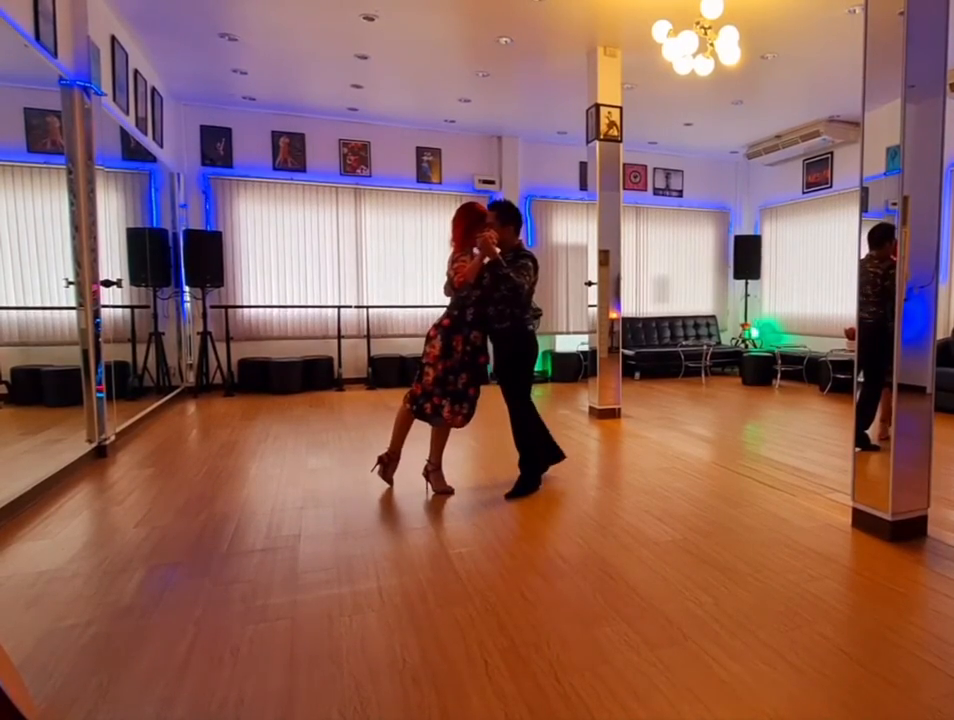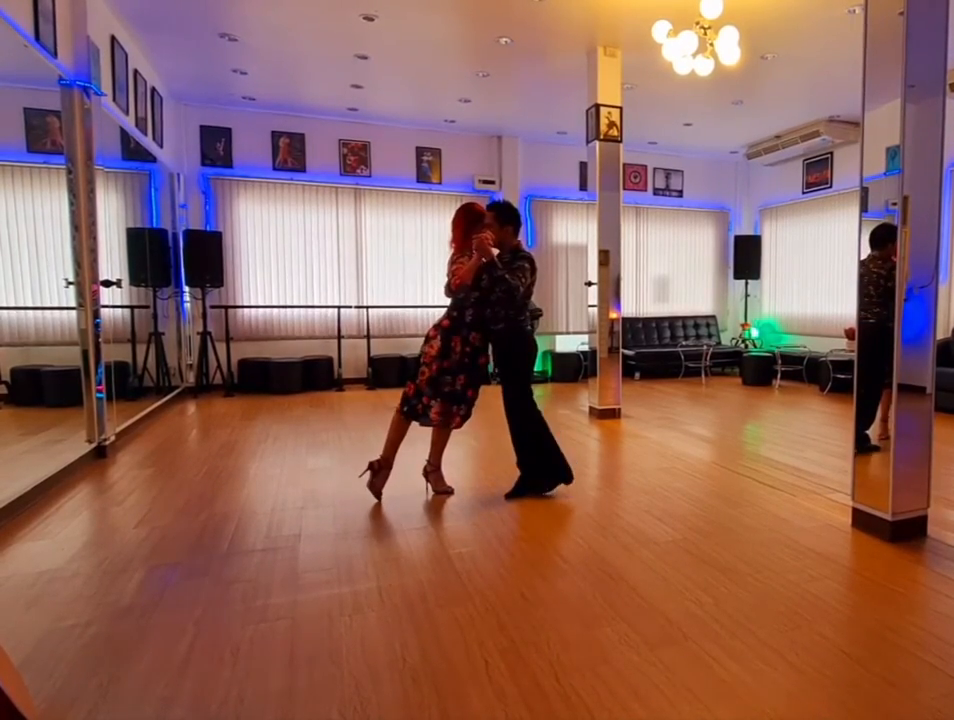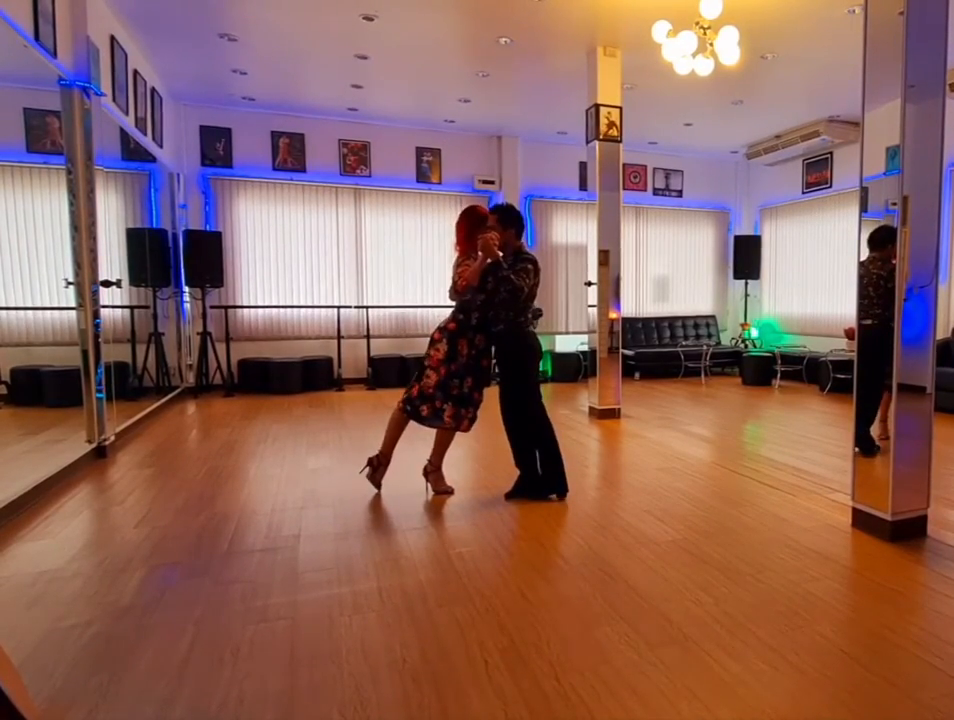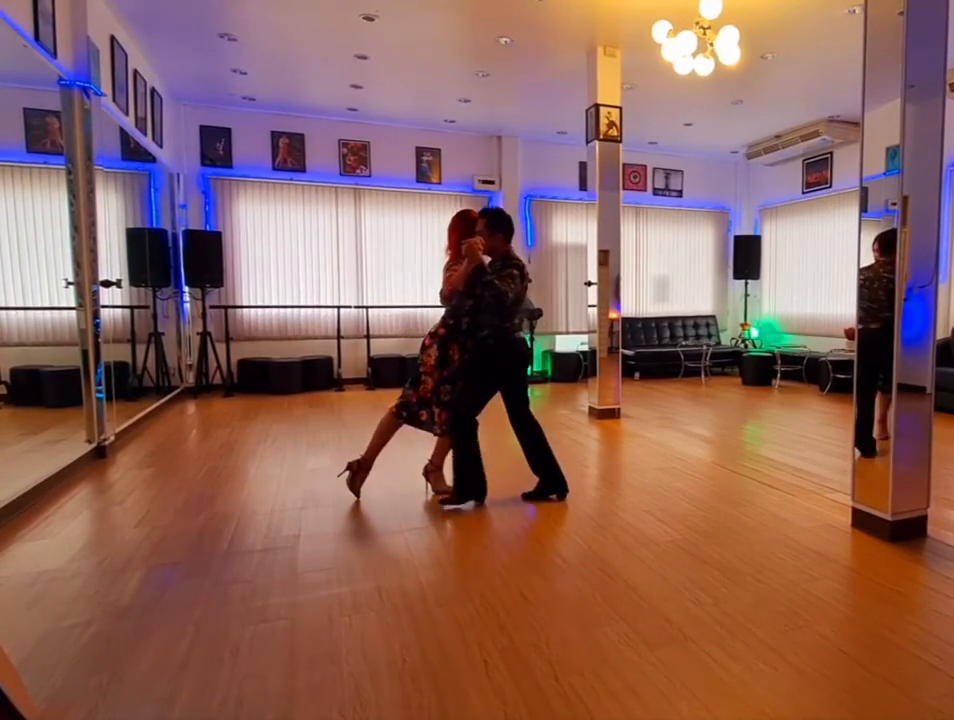
dt=0.5s
person 1, frame 1
left shoulder: (524, 259)
right shoulder: (499, 259)
left elbow: (518, 290)
right elbow: (488, 294)
left wrist: (493, 258)
left hip: (518, 341)
right hip: (504, 340)
left knee: (519, 406)
right knee: (519, 404)
left ankle: (530, 474)
right ankle: (545, 454)
person 1, frame 2
left shoulder: (521, 260)
right shoulder: (502, 259)
left elbow: (513, 292)
right elbow: (490, 295)
left wrist: (489, 260)
left hip: (515, 342)
right hip: (505, 342)
left knee: (519, 409)
right knee: (521, 408)
left ankle: (538, 473)
right ankle: (544, 471)
person 1, frame 3
left shoulder: (524, 262)
right shoulder: (506, 262)
left elbow: (516, 293)
right elbow: (494, 297)
left wrist: (495, 259)
left hip: (518, 346)
right hip: (510, 345)
left knee: (523, 414)
right knee: (523, 413)
left ankle: (541, 479)
right ankle: (531, 477)
person 1, frame 4
left shoulder: (511, 267)
right shoulder: (496, 266)
left elbow: (502, 298)
right elbow: (482, 301)
left wrist: (480, 265)
left hip: (504, 352)
right hip: (495, 351)
left knee: (461, 415)
right knee: (521, 417)
person 2, frame 1
left shoulder: (471, 258)
right shoulder: (463, 258)
right elbow: (461, 283)
right wrist: (484, 255)
left hip: (465, 339)
right hip: (451, 337)
left knee: (448, 403)
right knee: (425, 398)
left ankle: (434, 467)
right ankle: (392, 456)
person 2, frame 2
left shoulder: (475, 259)
right shoulder: (463, 258)
right elbow: (457, 285)
right wrist: (479, 256)
left hip: (468, 342)
right hip: (451, 338)
left knee: (448, 405)
right knee: (417, 398)
left ankle: (434, 468)
right ankle: (385, 463)
person 2, frame 3
left shoulder: (478, 261)
right shoulder: (468, 261)
right elbow: (463, 288)
right wrist: (485, 258)
left hip: (472, 344)
right hip: (455, 341)
left knee: (455, 408)
right knee: (419, 399)
left ankle: (434, 468)
right ankle: (383, 459)
person 2, frame 4
left shoulder: (472, 266)
right shoulder: (457, 264)
right elbow: (448, 294)
right wrist: (470, 263)
left hip: (463, 348)
right hip: (447, 346)
left knee: (453, 413)
right knee: (410, 405)
left ankle: (435, 469)
right ankle: (365, 463)
person 3, frame 1
left shoulder: (861, 265)
right shoulder: (890, 268)
right elbow: (897, 298)
left hip: (859, 327)
right hip: (877, 330)
right knee: (874, 383)
right ankle: (858, 432)
person 3, frame 2
left shoulder: (861, 266)
right shoulder: (891, 269)
right elbow: (898, 300)
left hip: (860, 328)
right hip: (880, 331)
left knee: (860, 383)
right knee: (874, 385)
left ankle: (856, 434)
right ankle: (858, 434)
person 3, frame 3
left shoulder: (860, 269)
right shoulder: (891, 270)
right elbow: (897, 300)
left hip: (861, 330)
right hip: (880, 331)
left knee: (861, 385)
right knee: (875, 385)
left ankle: (860, 436)
right ankle: (862, 436)
person 3, frame 4
left shoulder: (863, 274)
right shoulder: (898, 275)
left hip: (866, 335)
right hip: (889, 336)
left knee: (865, 389)
right knee: (894, 387)
left ankle: (865, 442)
